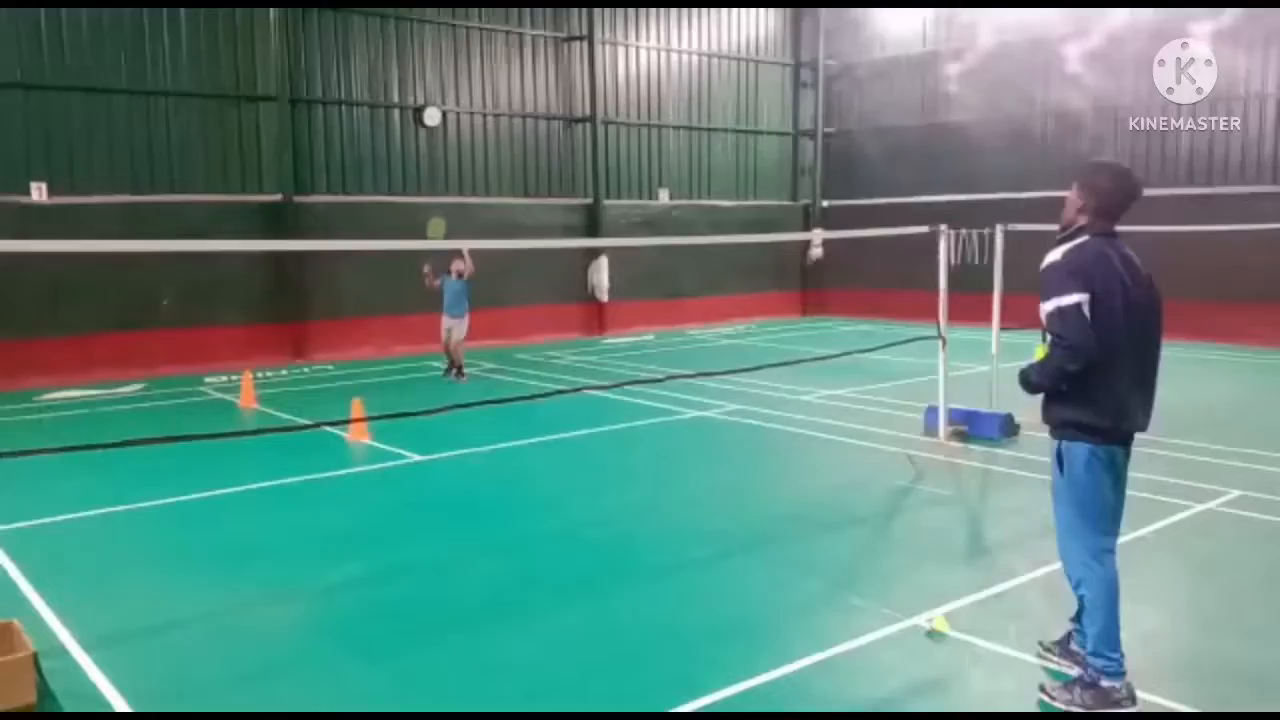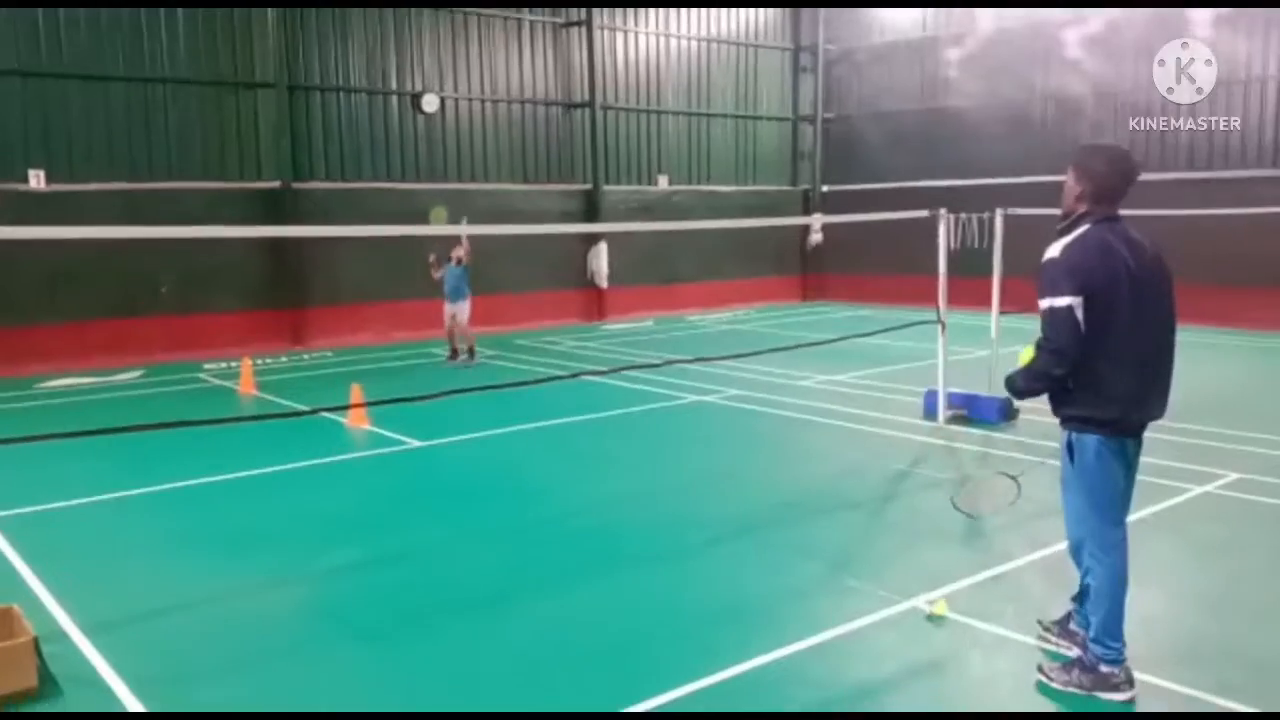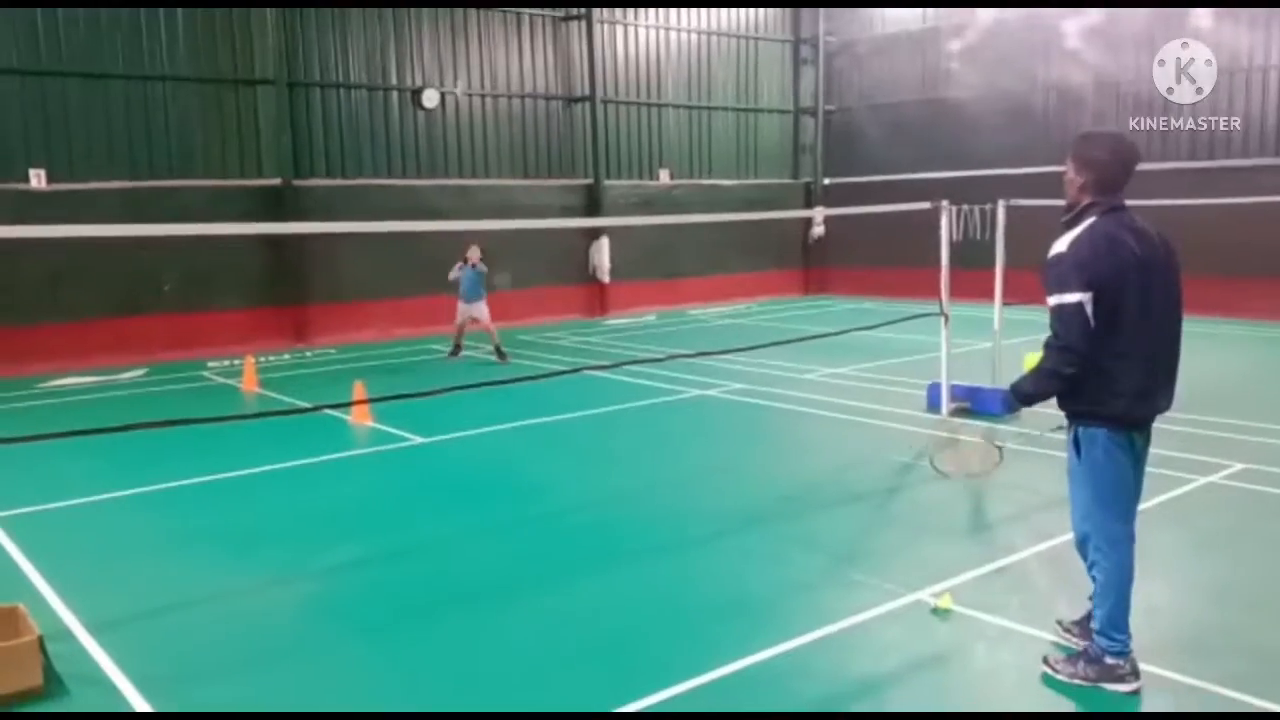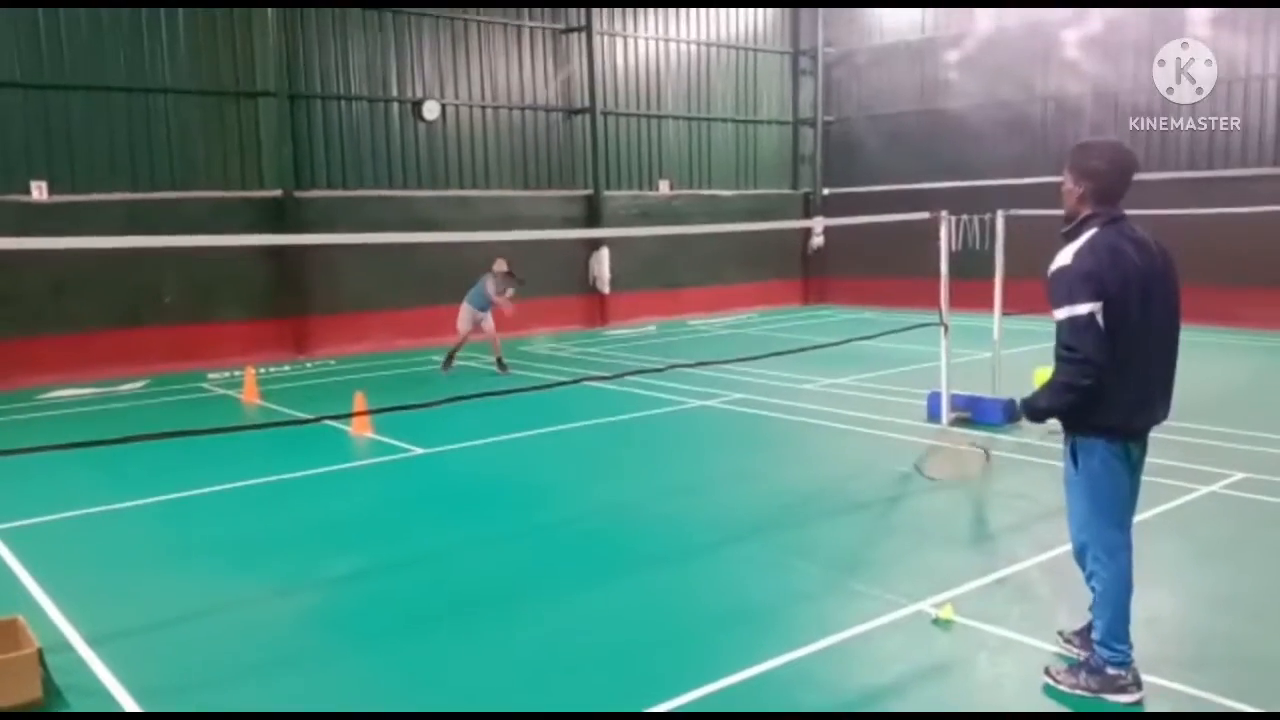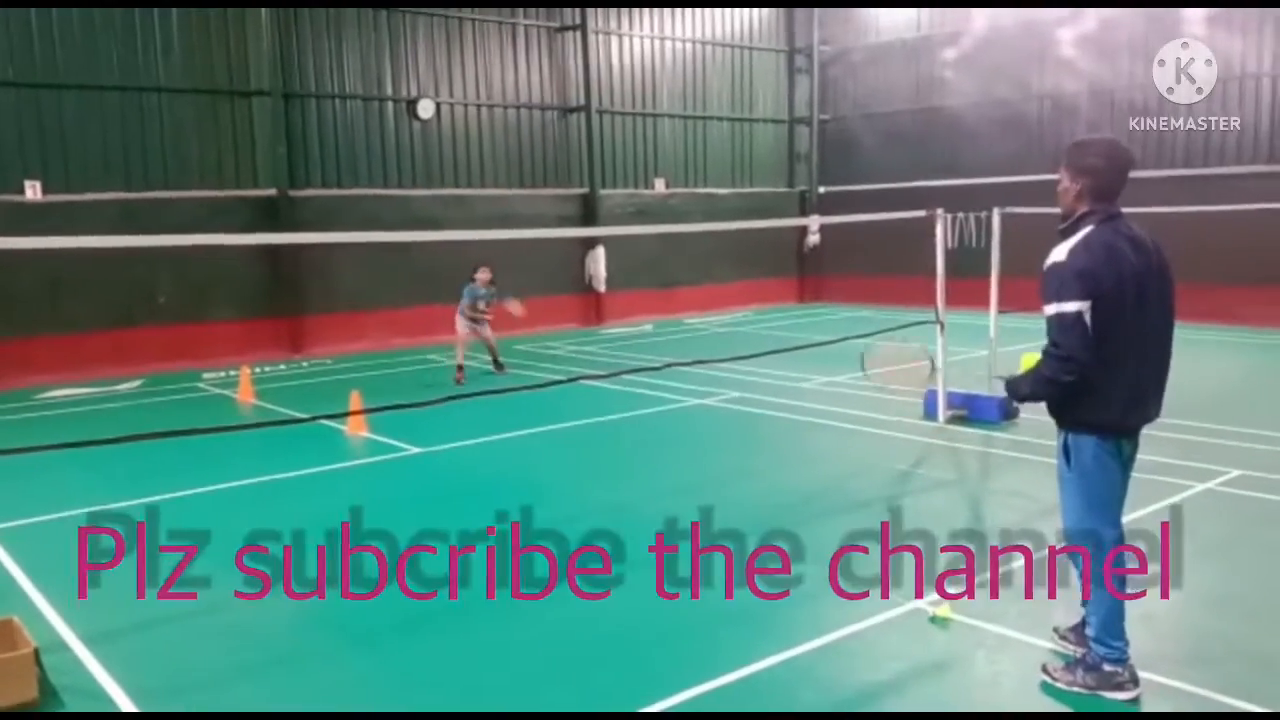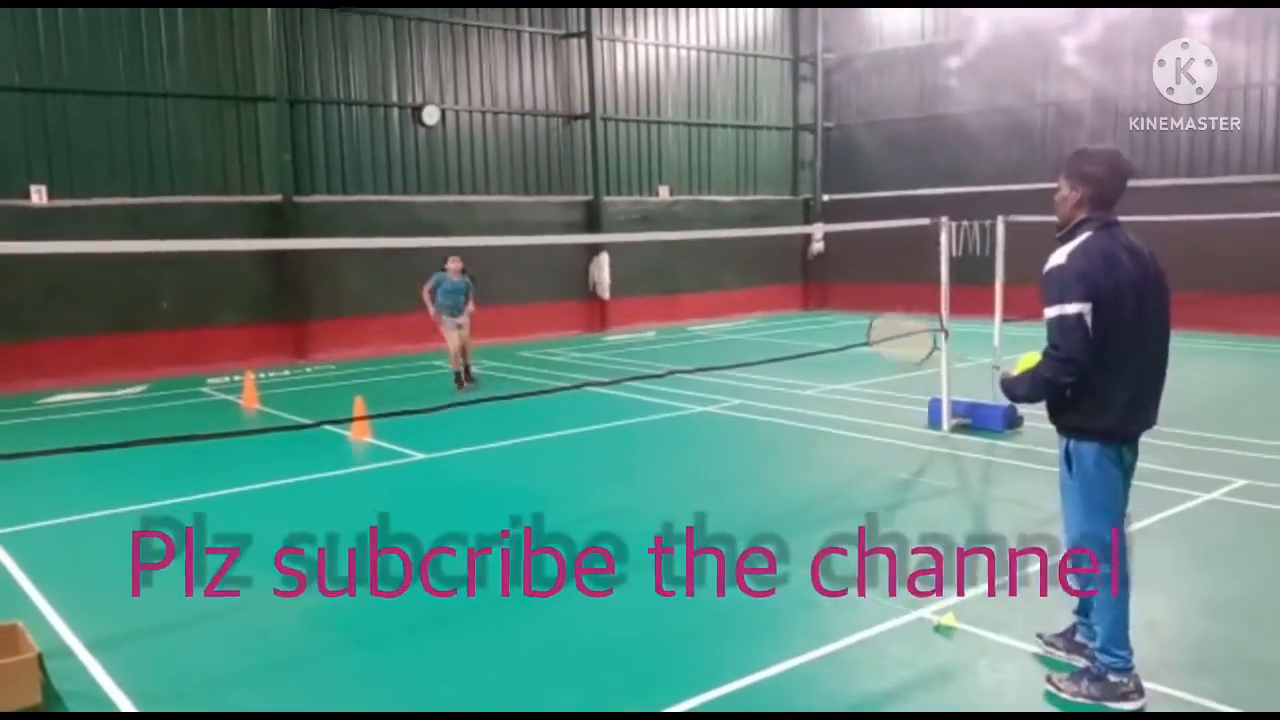
dt=0.3s
person 1, frame 1
left shoulder: (1067, 262)
right shoulder: (1132, 267)
left elbow: (1073, 349)
right elbow: (1135, 348)
left wrist: (1032, 376)
left hip: (1083, 427)
right hip: (1119, 423)
left knee: (1087, 546)
right knee: (1094, 540)
left ankle: (1107, 679)
right ankle: (1085, 641)
person 1, frame 2
left shoulder: (1069, 256)
right shoulder: (1143, 252)
left elbow: (1059, 350)
right elbow: (1151, 336)
left wrist: (1020, 381)
left hip: (1093, 417)
right hip: (1131, 410)
left knee: (1096, 534)
right knee: (1099, 528)
left ankle: (1106, 663)
right ankle: (1084, 621)
person 1, frame 3
left shoulder: (1075, 249)
right shoulder: (1152, 240)
left elbow: (1070, 348)
right elbow: (1157, 327)
left wrist: (1026, 389)
left hip: (1100, 412)
right hip: (1141, 404)
left knee: (1100, 529)
right knee: (1113, 524)
left ankle: (1111, 655)
right ankle: (1101, 620)
person 1, frame 4
left shoulder: (1078, 262)
right shoulder: (1150, 250)
left elbow: (1082, 360)
right elbow: (1151, 339)
left wrist: (1039, 404)
left hip: (1098, 424)
right hip: (1136, 416)
left knee: (1099, 540)
right knee: (1109, 535)
left ankle: (1112, 666)
right ankle: (1102, 632)
person 1, frame 5
left shoulder: (1073, 258)
right shoulder: (1145, 248)
left elbow: (1067, 358)
right elbow: (1149, 335)
left wrist: (1021, 386)
left hip: (1090, 420)
right hip: (1130, 410)
left knee: (1093, 537)
right knee: (1099, 531)
left ankle: (1109, 663)
right ankle: (1096, 625)
person 1, frame 6
left shoulder: (1072, 263)
right shoulder: (1139, 256)
left elbow: (1066, 360)
right elbow: (1141, 343)
left wrist: (1017, 386)
left hip: (1090, 426)
right hip: (1127, 417)
left knee: (1095, 546)
right knee: (1095, 539)
left ankle: (1115, 673)
right ankle: (1087, 632)
